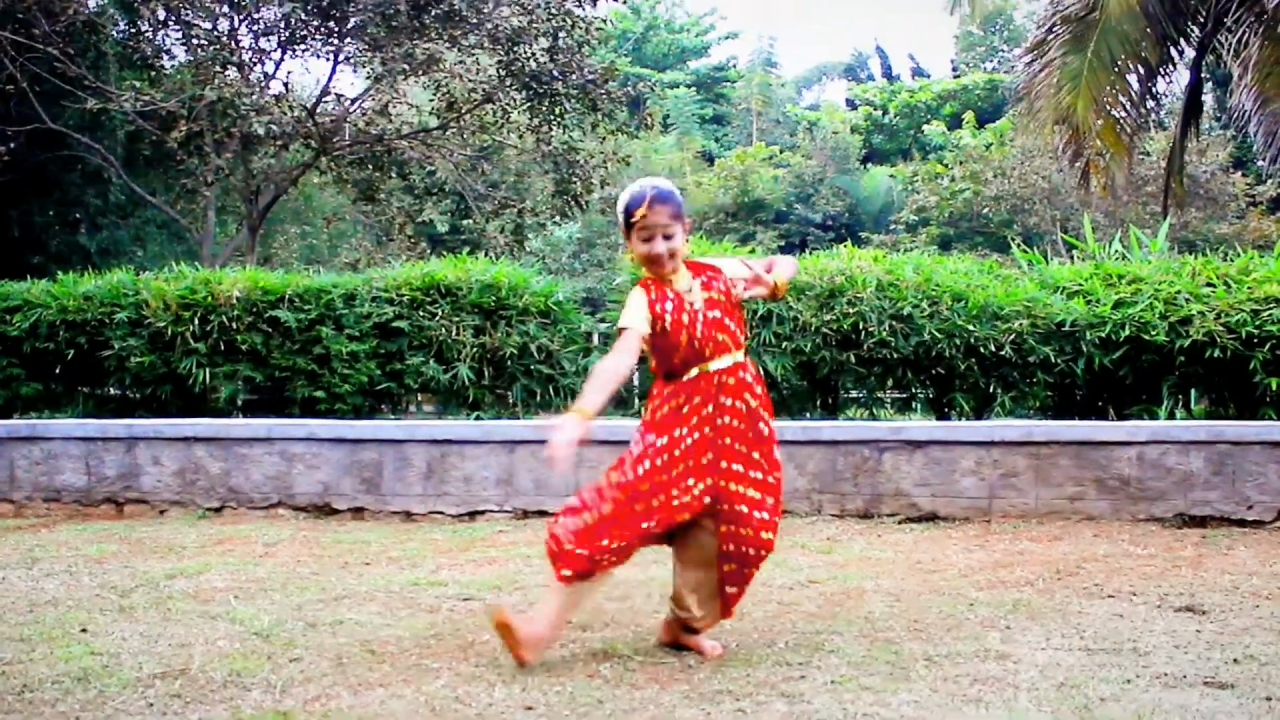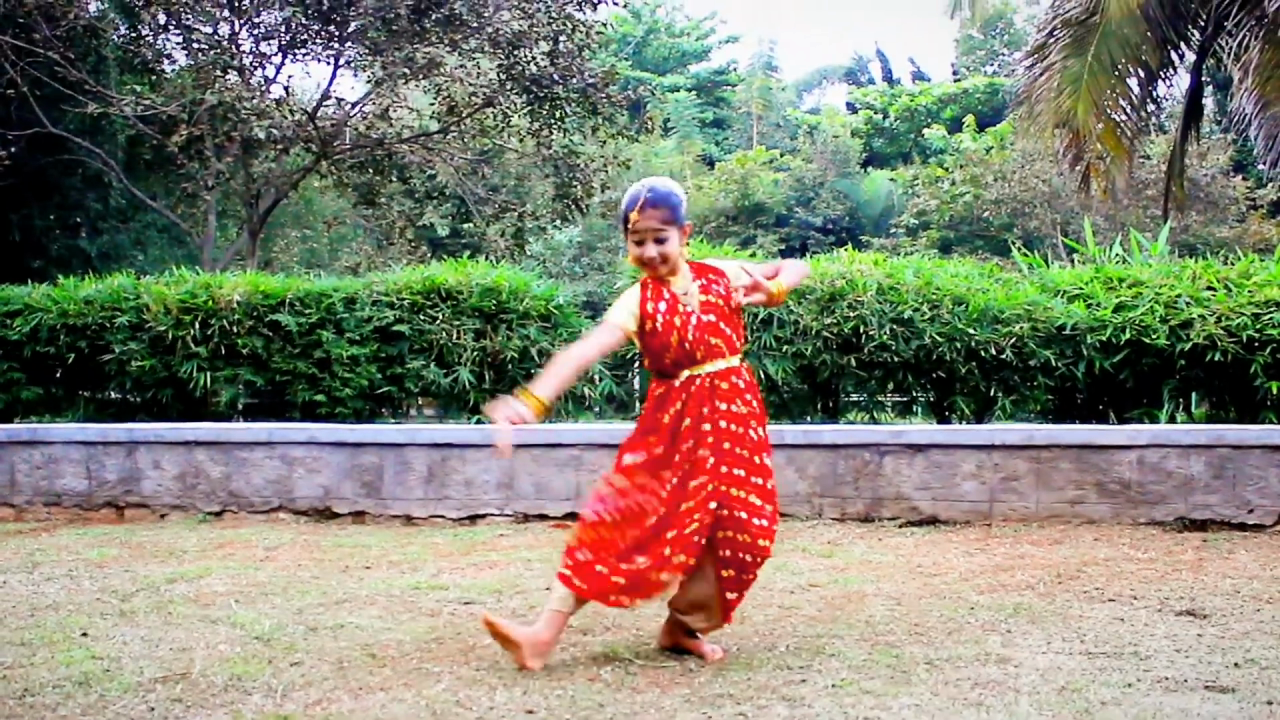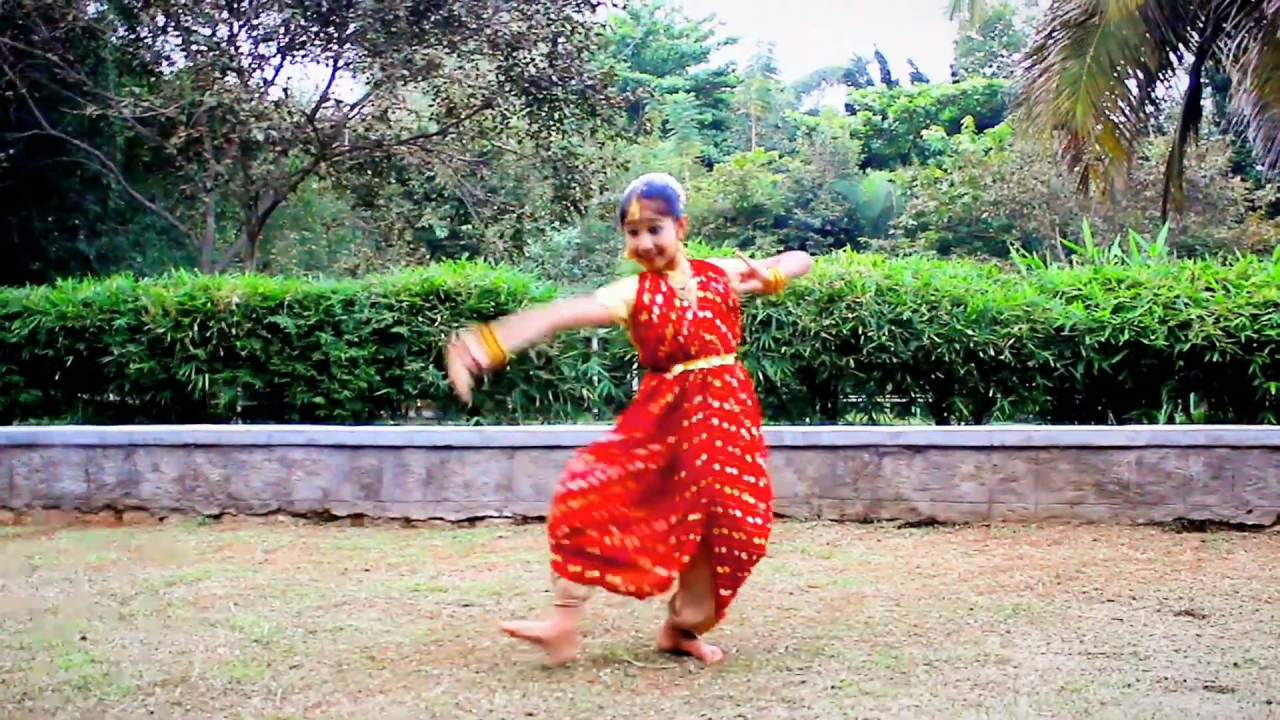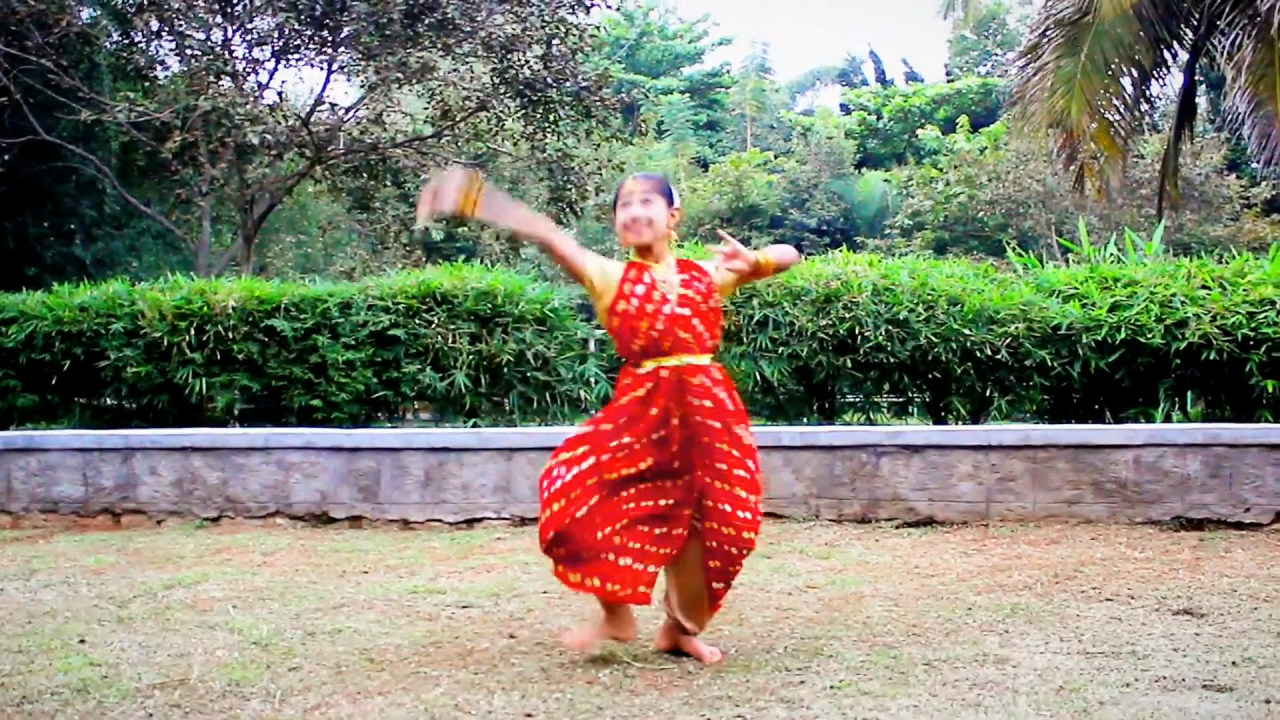
dt=0.1s
person 1, frame 1
left shoulder: (719, 272)
right shoulder: (641, 303)
left elbow: (786, 262)
right elbow: (614, 363)
left wrist: (772, 282)
right wrist: (576, 419)
left hip: (740, 408)
right hip: (681, 415)
left knee: (736, 522)
right knee: (625, 503)
left ankle: (684, 623)
right ankle: (546, 626)
person 1, frame 2
left shoulder: (723, 275)
right shoulder: (635, 302)
left elbow: (797, 266)
right elbow: (585, 350)
left wrist: (772, 290)
right wrist: (530, 400)
left hip: (733, 413)
right hip: (672, 417)
left knee: (732, 528)
right knee: (620, 516)
left ankle: (684, 626)
right ankle: (544, 633)
person 1, frame 3
left shoulder: (723, 274)
right shoulder: (630, 293)
left elbow: (800, 260)
right elbow: (561, 313)
left wrist: (769, 280)
right wrist: (494, 341)
left hip: (724, 409)
right hip: (663, 411)
left knee: (724, 523)
right knee: (592, 490)
left ankle: (683, 629)
right ankle: (564, 623)
person 1, frame 4
left shoulder: (707, 274)
right shoulder: (611, 277)
left elbow: (788, 254)
right elbow: (547, 234)
left wrist: (754, 262)
right wrist: (473, 198)
left hip: (705, 406)
right hip: (643, 405)
left knee: (715, 520)
right knee: (574, 484)
left ankle: (682, 629)
right ankle: (616, 615)
